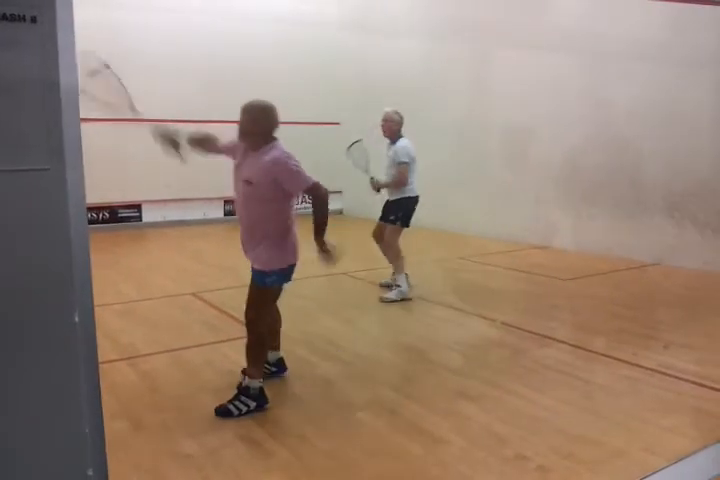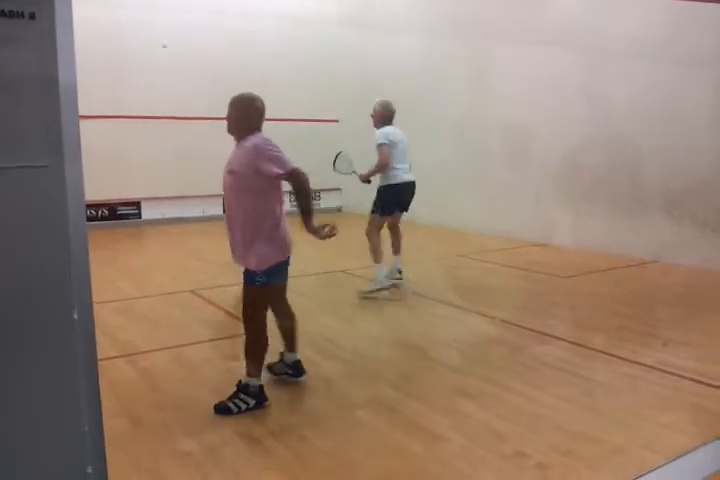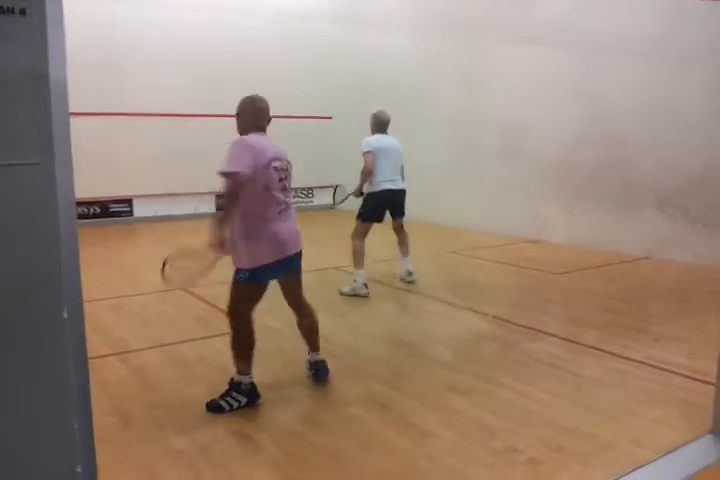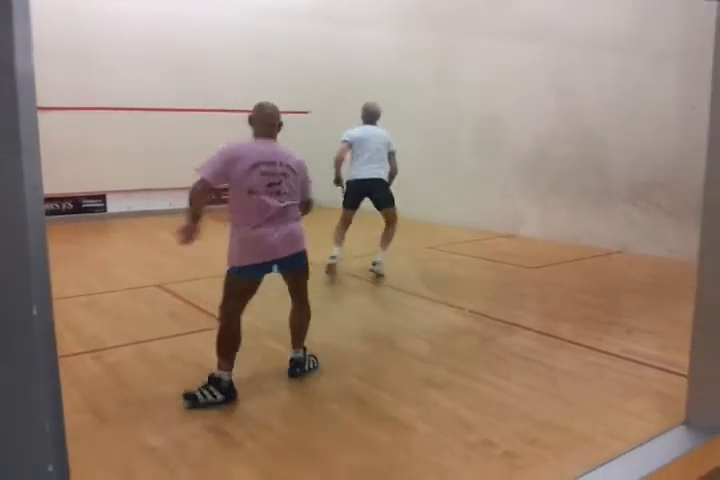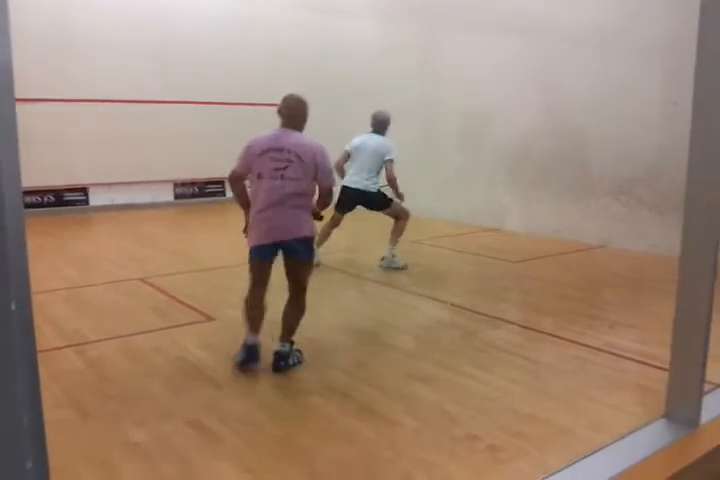
dt=0.2s
person 1, frame 1
left shoulder: (280, 161)
right shoulder: (246, 149)
left elbow: (319, 194)
right elbow: (218, 145)
left wrist: (319, 240)
right wrist: (199, 141)
left hip: (273, 254)
right hip: (263, 250)
left knee: (255, 316)
right knee: (265, 305)
left ankle: (253, 391)
right ankle: (273, 360)
person 1, frame 2
left shoulder: (259, 146)
right shoulder: (245, 149)
left elbow: (299, 177)
left wrist: (309, 225)
left hip: (262, 251)
right hip: (270, 247)
left knee: (253, 316)
right knee: (277, 304)
left ankle: (253, 388)
right ankle: (291, 360)
person 1, frame 3
left shoulder: (244, 146)
right shoulder: (272, 150)
left elbow: (235, 185)
left wrist: (220, 225)
left hip: (259, 248)
right hip: (288, 241)
left knee: (239, 314)
right knee: (298, 303)
left ankle: (244, 387)
right ankle: (316, 361)
person 1, frame 4
left shoulder: (233, 154)
right shoulder: (294, 161)
left elbow: (200, 189)
right elbow: (304, 205)
left wrist: (192, 222)
left hip: (250, 246)
right hip: (292, 242)
left knee: (229, 314)
right knee: (300, 301)
left ankle: (222, 382)
right ankle: (299, 358)
person 1, frame 5
left shoulder: (257, 144)
right shoulder: (315, 150)
left elbow: (235, 179)
right elbow: (327, 195)
left wrist: (249, 212)
right wrist: (316, 209)
left hip: (262, 228)
right hip: (298, 228)
left knee: (256, 289)
right knee: (297, 290)
left ankle: (251, 343)
right ankle: (283, 350)
person 2, frame 1
left shoulder: (400, 147)
right shoulder: (396, 146)
left elbow: (402, 181)
left wrist: (380, 185)
left hip: (404, 198)
right hip: (397, 198)
left knee: (390, 238)
right knee: (378, 234)
left ankle: (402, 287)
right ankle: (399, 275)
person 2, frame 2
left shoulder: (382, 134)
right shoulder: (398, 133)
left elbow: (384, 161)
left wrist: (367, 175)
left hip: (392, 185)
right hip: (408, 183)
left knee: (372, 230)
right knee: (393, 225)
left ankle: (380, 277)
right ankle: (396, 269)
person 2, frame 3
left shoulder: (369, 142)
right shoulder: (396, 144)
left elbow: (368, 168)
left wrist: (360, 188)
left hip: (376, 193)
right hip: (398, 192)
left knee: (357, 236)
right knee: (399, 228)
left ankle: (359, 283)
right ankle: (408, 270)
person 2, frame 4
left shoulder: (351, 133)
right shoulder: (385, 136)
left elbow: (339, 157)
right elbow: (394, 169)
left wrist: (337, 177)
right wrist: (387, 185)
left hip: (355, 182)
right hip: (378, 182)
left knee: (344, 222)
right knee: (391, 221)
left ankle: (334, 256)
right ankle: (379, 261)
person 2, frame 5
left shoulder: (356, 140)
right shoulder: (386, 146)
left elbow: (338, 165)
right elbow: (390, 177)
right wrist: (397, 193)
left hip: (349, 188)
right hip: (369, 192)
left knee: (333, 223)
right knee: (403, 215)
right ankle: (389, 257)
